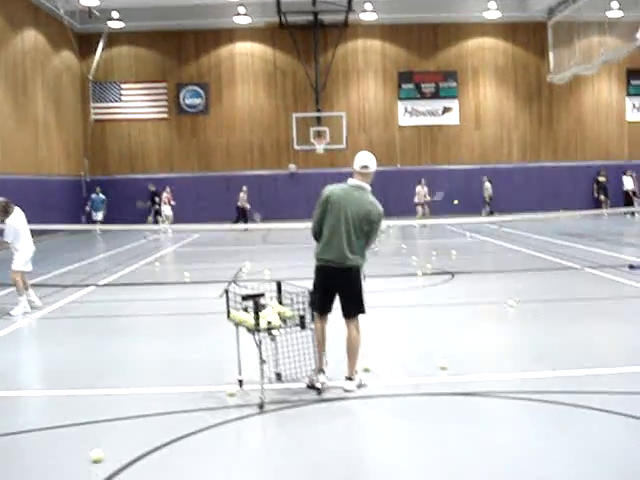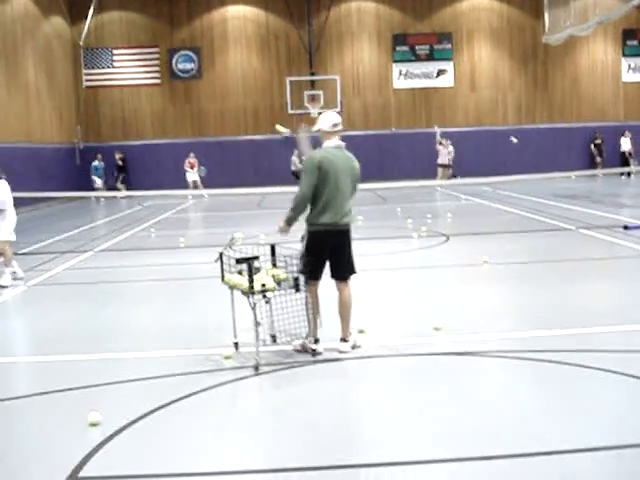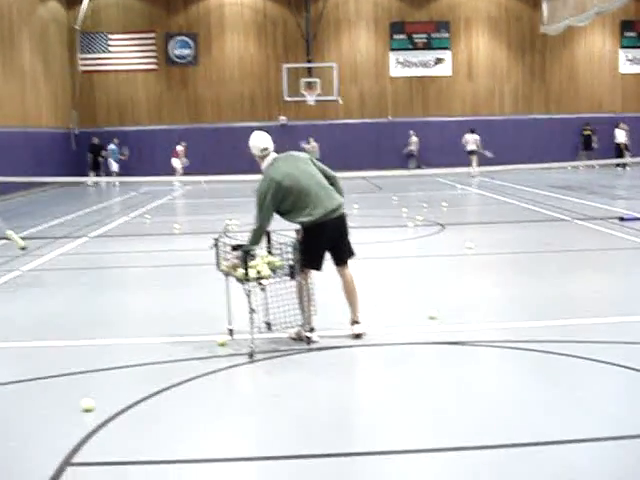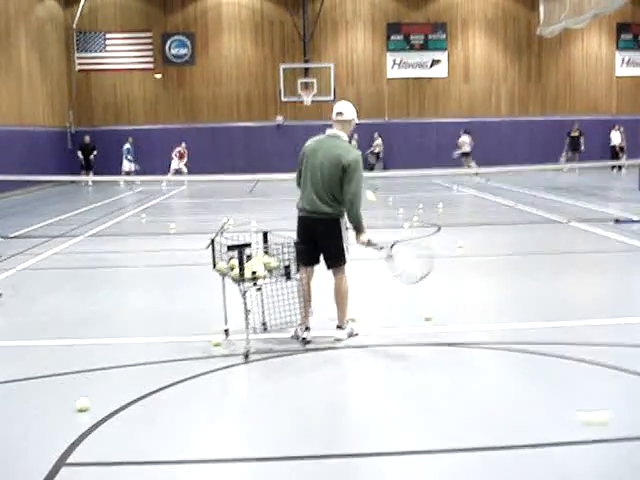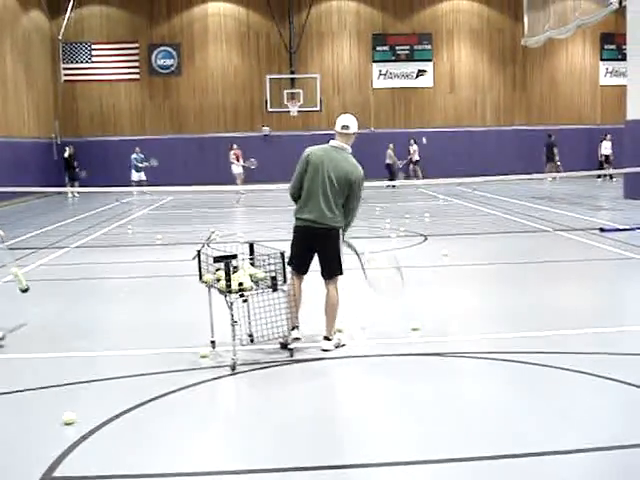
dt=1s
person 1, frame 1
left shoulder: (330, 192)
right shoulder: (375, 208)
left elbow: (315, 228)
right elbow: (367, 243)
left hip: (324, 265)
right hip: (351, 268)
left knee: (320, 318)
right knee: (352, 322)
left ankle: (319, 372)
right ankle: (351, 377)
person 1, frame 2
left shoulder: (316, 157)
right shoulder: (353, 162)
left elbow: (304, 195)
left wrist: (289, 221)
left hip: (319, 229)
right hip: (342, 229)
left knee: (311, 284)
right knee: (343, 284)
left ankle: (313, 339)
right ankle: (346, 338)
person 1, frame 3
left shoulder: (268, 183)
right shoulder: (298, 156)
left elbow: (262, 224)
right elbow: (331, 177)
right wrist: (339, 203)
left hip: (315, 225)
right hip: (337, 215)
left knee: (303, 274)
right knee: (344, 269)
left ankle: (307, 328)
right ankle: (356, 322)
person 1, frame 4
left shoulder: (310, 145)
right shoulder: (351, 155)
left elbow: (299, 181)
right elbow: (351, 198)
right wrist: (359, 229)
left hip: (306, 217)
right hip: (331, 219)
left knee: (305, 272)
right knee: (339, 272)
left ankle: (304, 327)
right ankle: (342, 326)
person 1, frame 5
left shoulder: (311, 153)
right shoulder: (355, 169)
left elbow: (293, 190)
right elbow: (350, 210)
right wrist: (342, 230)
left hip: (303, 225)
right hip: (330, 229)
left knee: (297, 276)
right knee: (331, 283)
left ankle: (294, 327)
right ankle: (329, 337)
